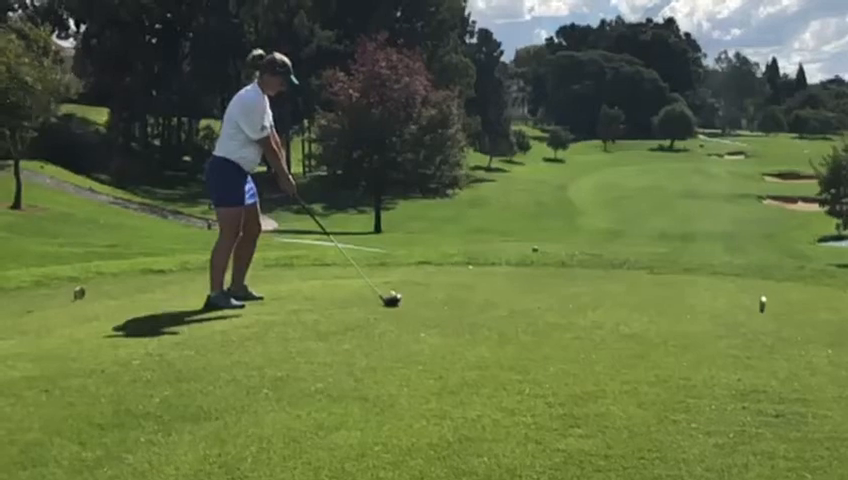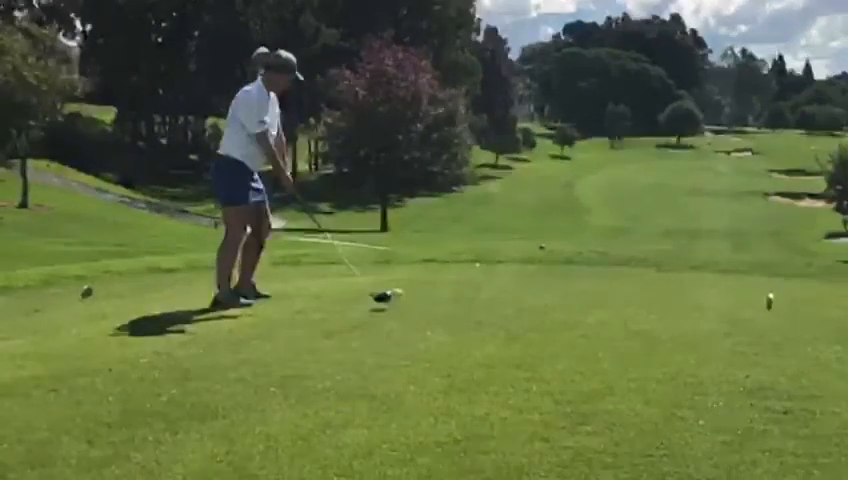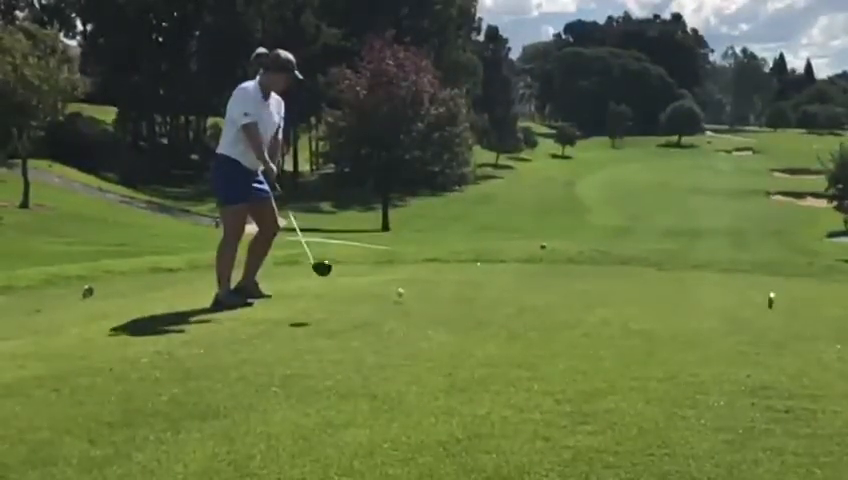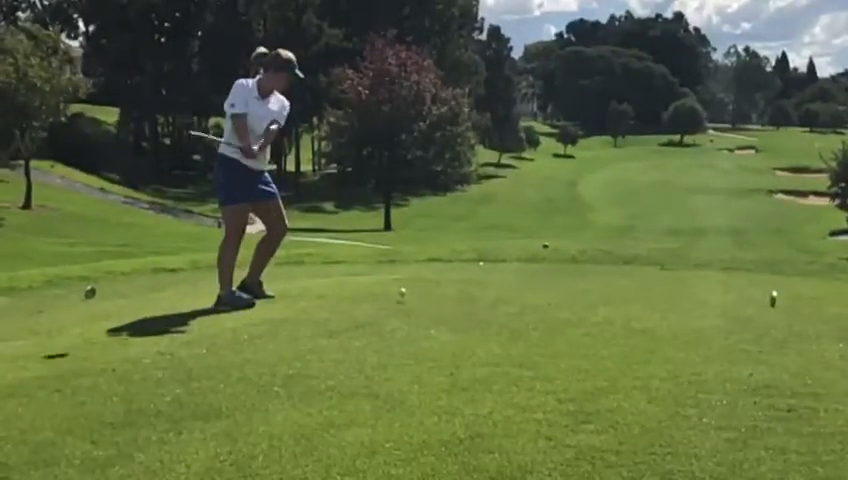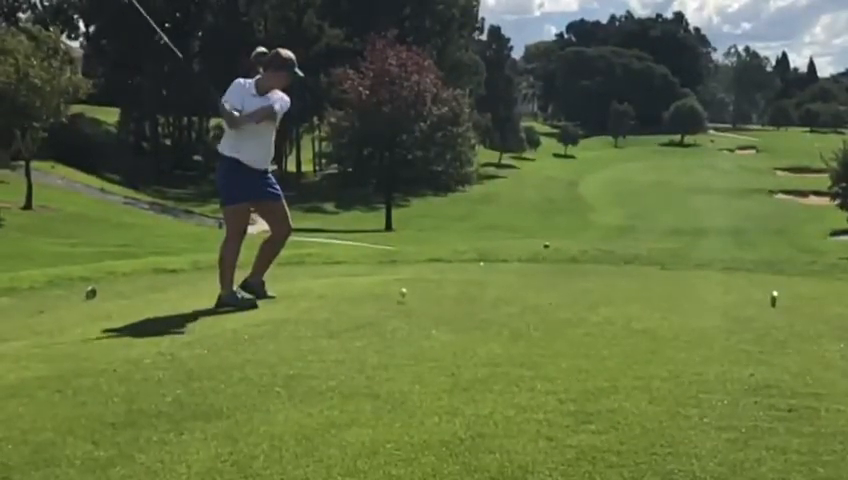
dt=1s
person 1, frame 1
left shoulder: (260, 99)
right shoulder: (251, 100)
left elbow: (274, 139)
right elbow: (266, 146)
left wrist: (283, 174)
right wrist: (284, 177)
left hip: (240, 172)
right hip: (226, 170)
left knee: (252, 229)
right knee: (230, 233)
left ankle: (237, 287)
right ankle: (215, 294)
person 1, frame 2
left shoulder: (270, 98)
right shoulder: (252, 96)
left elbow: (278, 138)
right elbow: (264, 142)
left wrist: (284, 171)
right wrist: (282, 174)
left hip: (248, 171)
right hip: (231, 169)
left knee: (261, 229)
right knee: (236, 232)
left ankle: (244, 285)
right ankle: (223, 293)
person 1, frame 3
left shoulder: (277, 102)
right shoulder: (245, 92)
left elbow: (276, 138)
right elbow: (251, 133)
left wrist: (273, 166)
right wrist: (267, 164)
left hip: (252, 171)
right hip: (230, 167)
left knee: (270, 226)
right knee: (234, 231)
left ankle: (246, 283)
right ankle: (223, 293)
person 1, frame 4
left shoulder: (282, 104)
right shoulder: (242, 88)
left elbow: (272, 130)
right elbow: (239, 123)
left wrist: (258, 147)
right wrist: (246, 146)
left hip: (257, 170)
right hip: (232, 166)
left knee: (279, 227)
right knee: (235, 231)
left ankle: (251, 281)
right ankle: (225, 292)
person 1, frame 5
left shoulder: (281, 100)
right shoulder: (239, 86)
left elbow: (265, 113)
right elbow: (232, 121)
left wrist: (240, 117)
right wrist: (232, 118)
left hip: (260, 171)
right hip: (234, 166)
left knee: (283, 228)
right knee: (236, 232)
left ankle: (254, 280)
right ankle: (226, 292)
